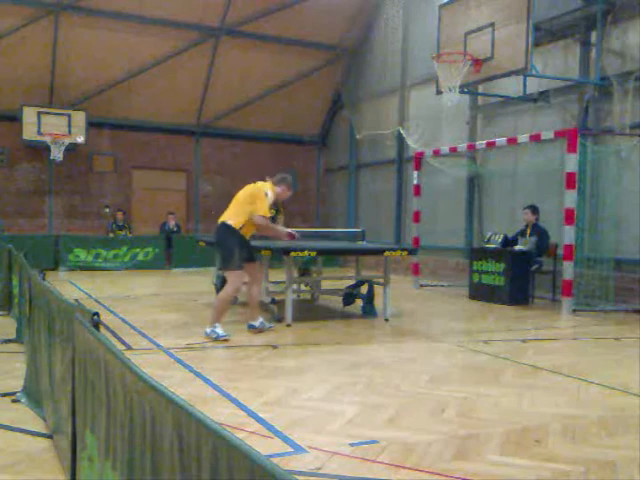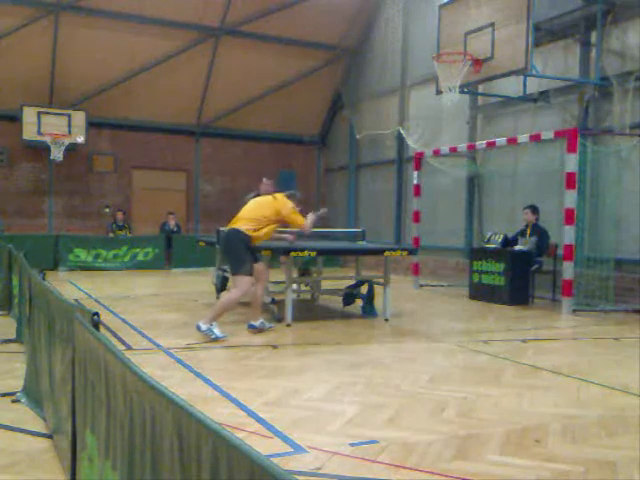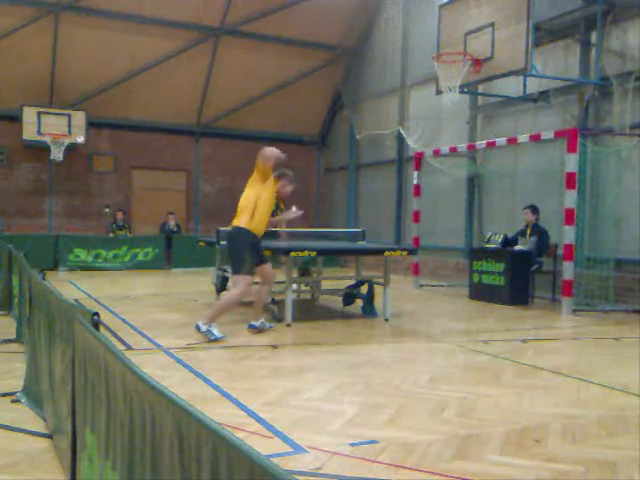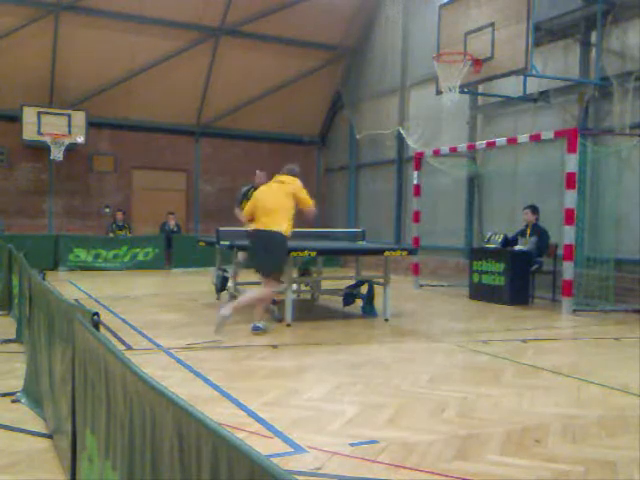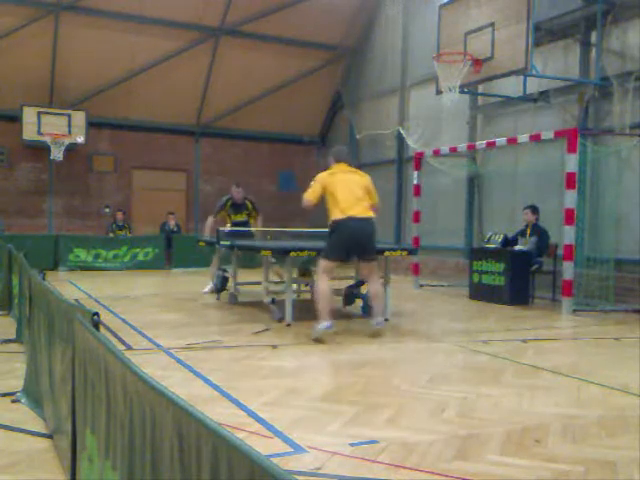
dt=0.5s
person 1, frame 1
left shoulder: (262, 190)
right shoulder: (267, 191)
left elbow: (256, 225)
right elbow: (259, 220)
left wrist: (280, 232)
right wrist: (279, 231)
left hip: (238, 235)
right hip: (230, 233)
left knee: (256, 274)
right knee: (235, 283)
left ankle: (255, 321)
right ankle: (213, 327)
person 1, frame 2
left shoulder: (271, 200)
right shoulder: (285, 204)
right elbow: (306, 228)
left wrist: (282, 236)
right wrist: (311, 217)
left hip: (238, 238)
right hip: (237, 240)
left knee: (262, 275)
right knee: (242, 288)
left ankle: (256, 321)
right ankle: (207, 324)
person 1, frame 3
left shoulder: (268, 190)
right shoulder: (261, 179)
right elbow: (266, 152)
left wrist: (284, 217)
right wrist: (277, 155)
left hip: (250, 239)
right hip: (242, 237)
left knee: (268, 277)
right knee: (242, 289)
left ankle: (256, 321)
right ankle: (206, 324)
person 1, frame 4
left shoulder: (262, 189)
right shoulder: (294, 184)
left elbow: (245, 217)
right elbow: (311, 212)
right wrist: (291, 208)
left hip: (256, 236)
right hip: (275, 238)
left knee: (268, 282)
right knee: (269, 288)
left ankle: (258, 322)
right ankle: (230, 309)
person 1, frame 5
left shoulder: (324, 177)
right shoulder: (363, 176)
left elbow: (307, 203)
right elbow: (375, 206)
left wrist: (310, 191)
left hip: (343, 227)
right hip: (366, 225)
left knee: (322, 275)
right knee: (372, 276)
left ankle: (323, 322)
right ankle: (378, 320)
